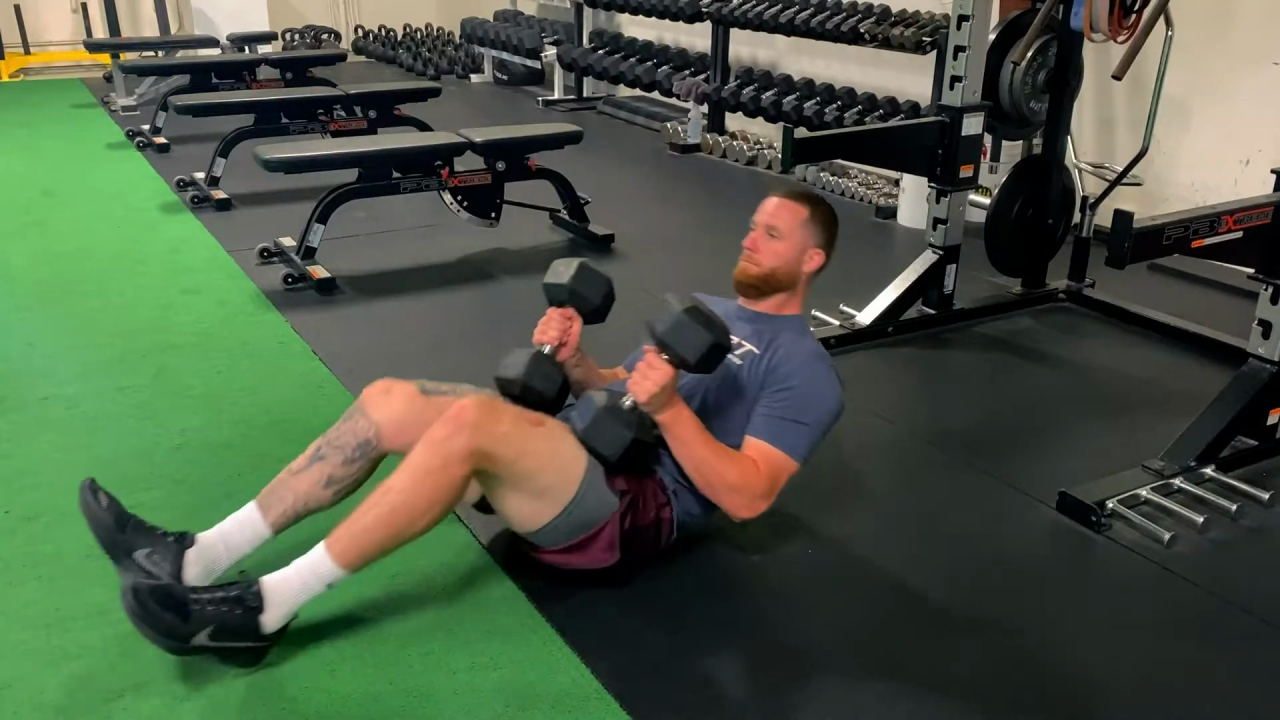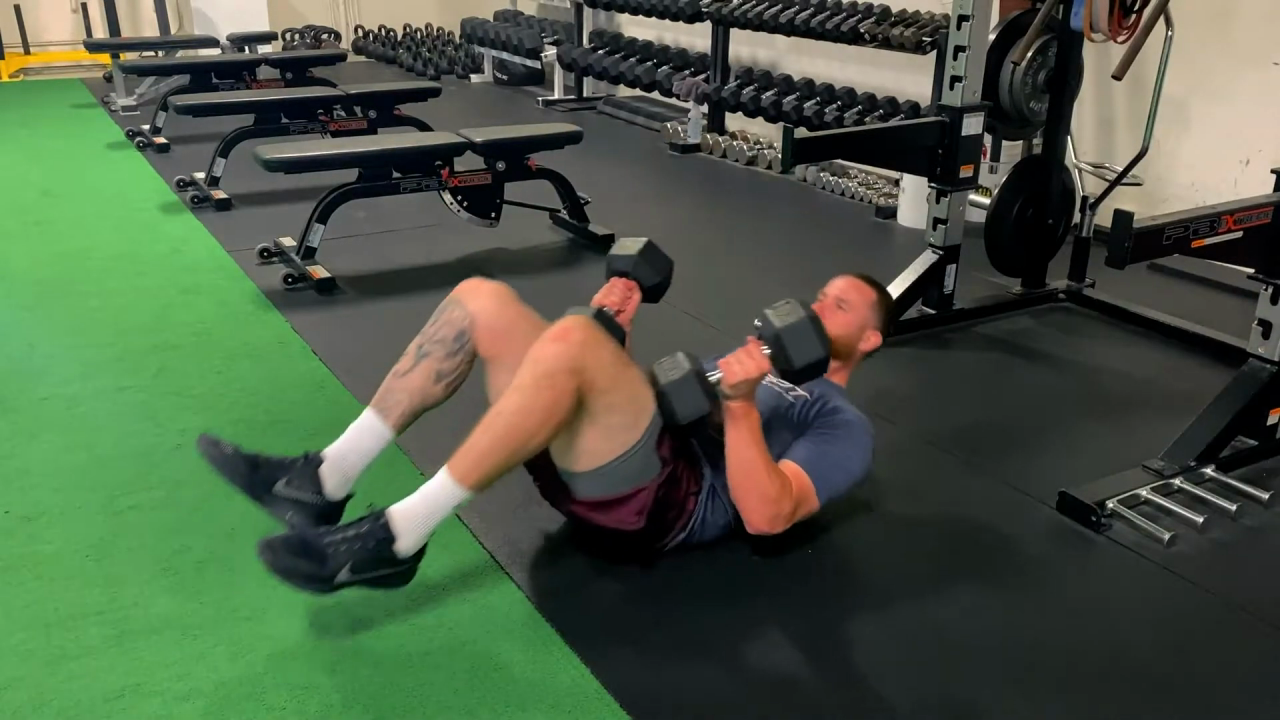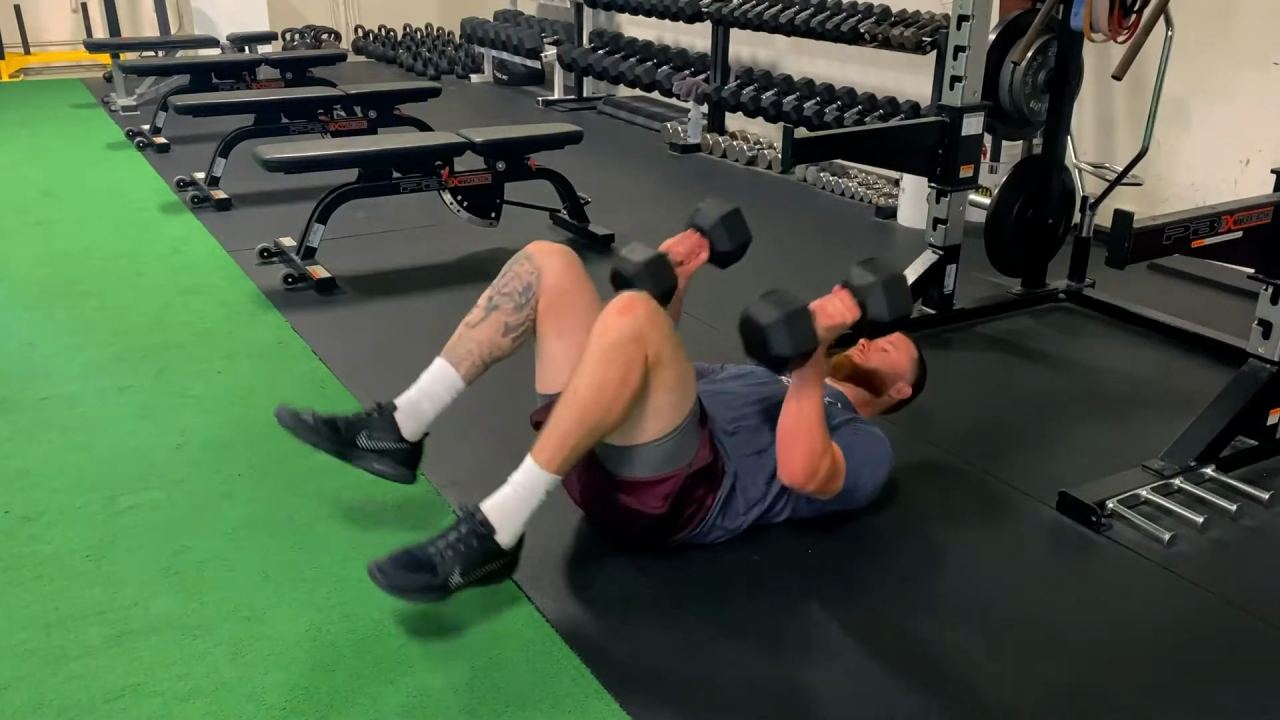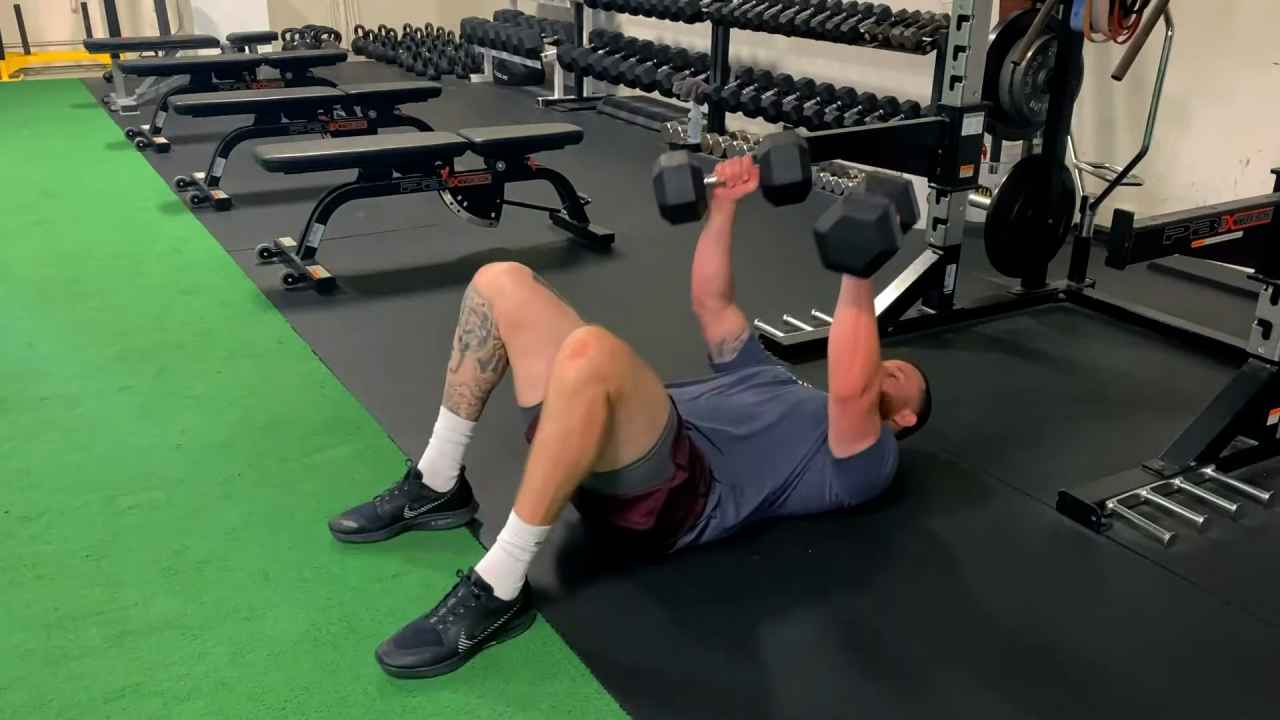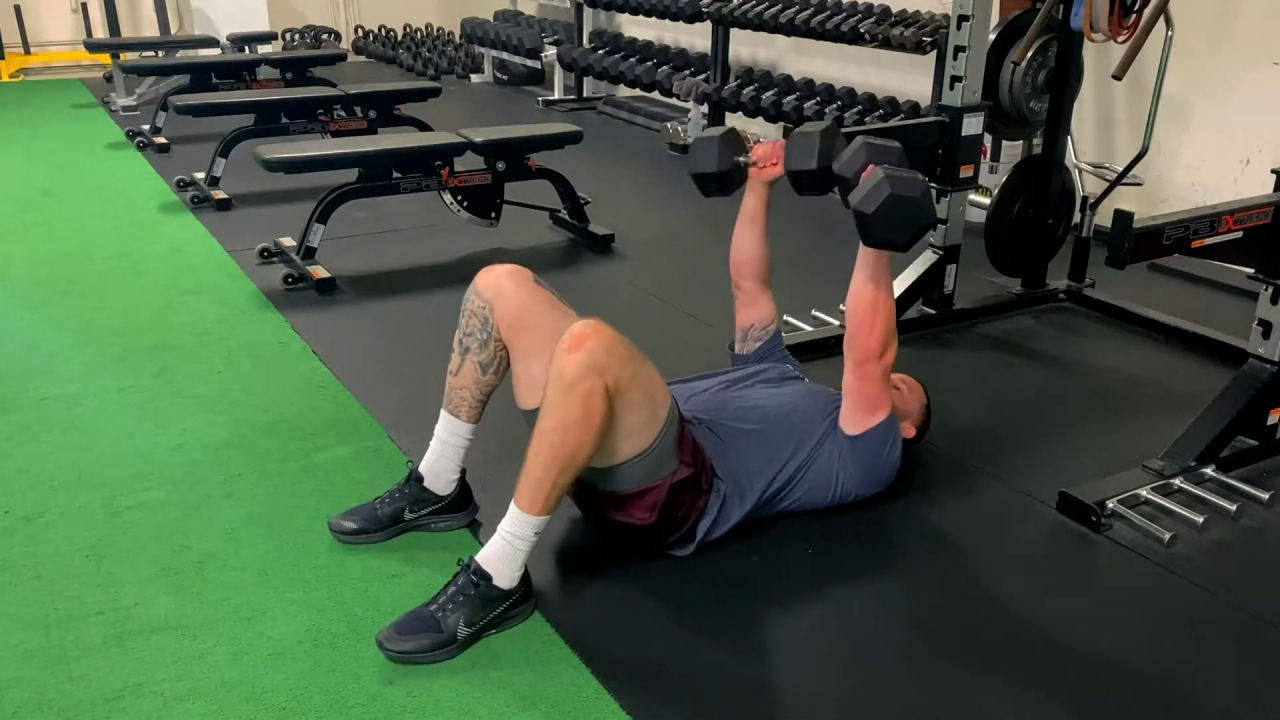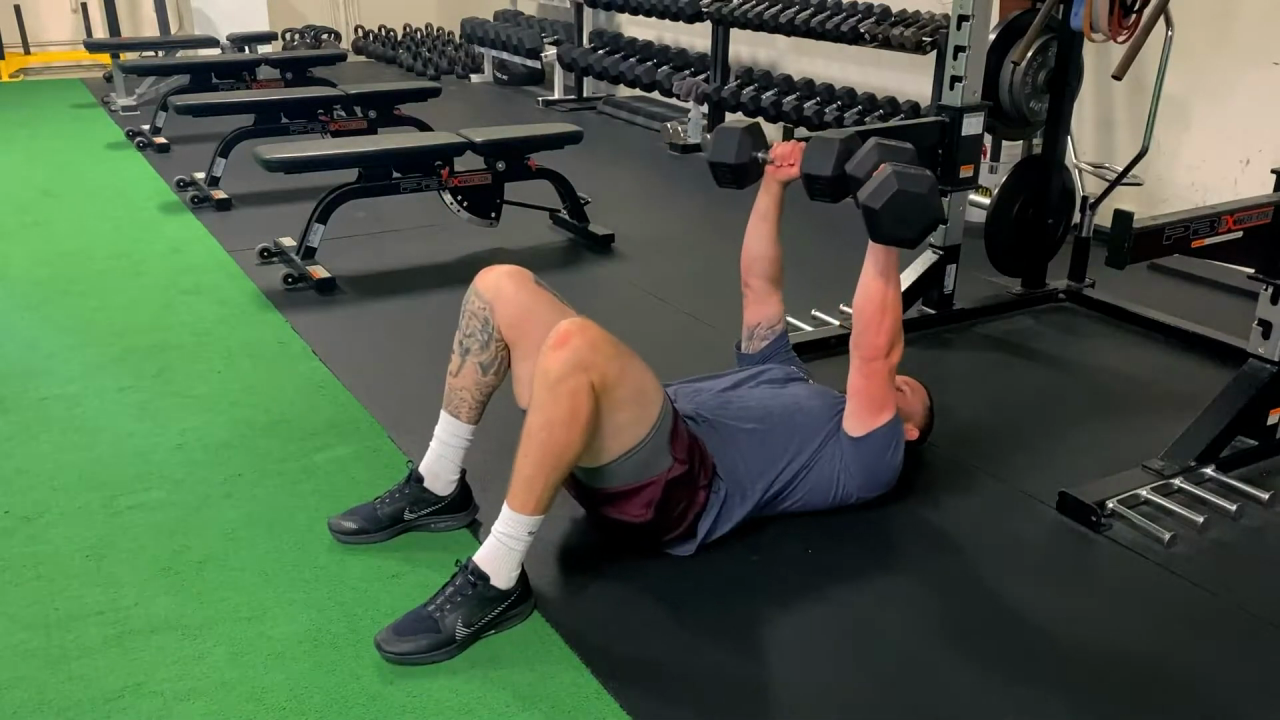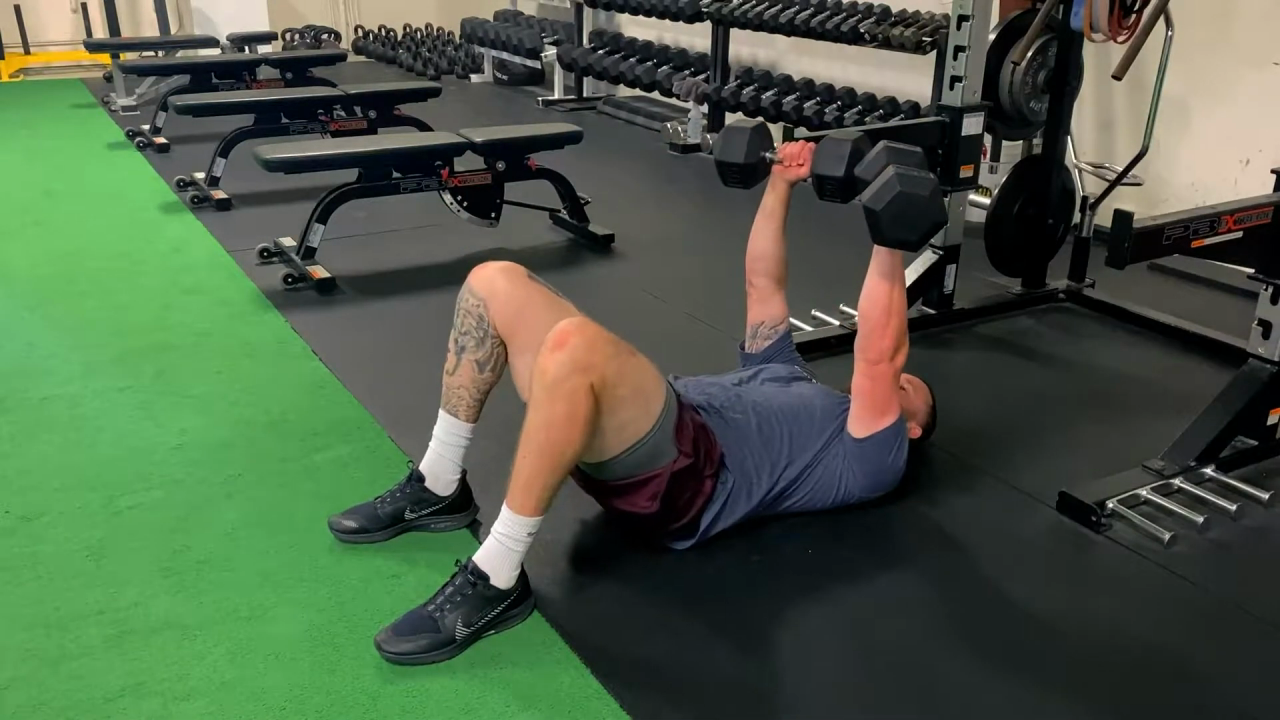
dt=0.3s
person 1, frame 1
left shoulder: (805, 371)
right shoulder: (704, 307)
left elbow: (747, 495)
left wrist: (669, 407)
right wrist: (575, 362)
left hip: (634, 503)
right hip: (577, 444)
left knee: (469, 425)
right knee: (386, 404)
left ankle: (262, 610)
right ankle: (200, 558)
person 1, frame 2
left shoulder: (844, 432)
right shoulder: (752, 353)
left elbow: (765, 514)
left wrist: (740, 403)
right wrist: (614, 328)
left hip: (653, 502)
right hip: (581, 470)
left knee: (570, 338)
right knee: (483, 299)
left ankle: (396, 537)
right ankle: (324, 480)
person 1, frame 3
left shoulder: (865, 445)
right shoulder: (769, 375)
left elbow: (799, 473)
right elbow: (664, 380)
left wrist: (812, 358)
right wrist: (673, 277)
left hip: (672, 491)
right hip: (602, 458)
left knee: (630, 314)
right knee: (548, 261)
left ankle: (493, 532)
right ankle: (397, 429)
person 1, frame 4
left shoulder: (865, 458)
right shoulder: (775, 379)
left elbow: (850, 387)
right elbow: (712, 302)
left wrist: (858, 273)
right wrist: (722, 206)
left hip: (669, 492)
right hip: (607, 443)
left knee: (589, 349)
right knee: (501, 282)
left ankle: (498, 588)
right ankle: (437, 486)
person 1, frame 5
left shoulder: (867, 457)
right shoulder: (784, 380)
left elbow: (867, 350)
right elbow: (748, 285)
right wrist: (757, 187)
left hip: (667, 487)
right hip: (604, 451)
left knee: (589, 344)
right knee: (502, 286)
left ankle: (498, 579)
right ankle: (438, 488)
person 1, frame 6
left shoulder: (867, 458)
right shoulder: (790, 380)
left elbow: (874, 351)
right elbow: (759, 284)
left wrist: (883, 236)
right wrist: (772, 185)
left hip: (673, 482)
right hip: (611, 443)
left knee: (574, 345)
right knee: (501, 288)
left ankle: (495, 581)
right ankle: (437, 488)
person 1, frame 7
left shoulder: (871, 458)
right shoulder: (794, 380)
left elbow: (878, 354)
right elbow: (763, 282)
left wrist: (888, 238)
right wrist: (779, 184)
left hip: (680, 470)
right hip: (615, 433)
left knee: (573, 345)
right knee: (494, 284)
left ankle: (495, 580)
right ankle: (437, 487)
